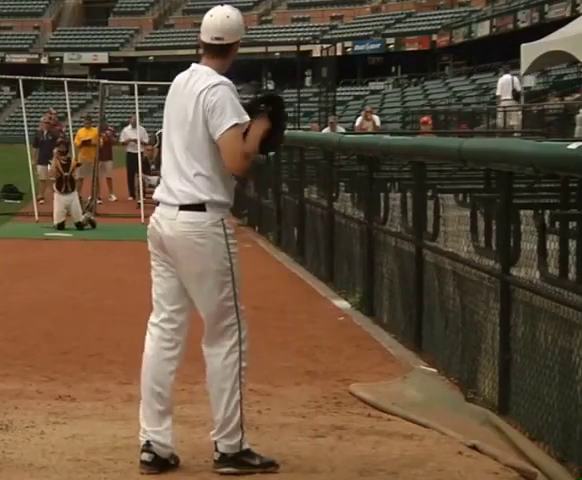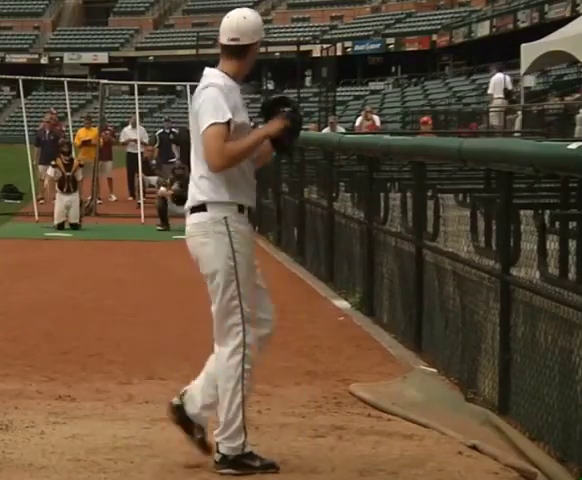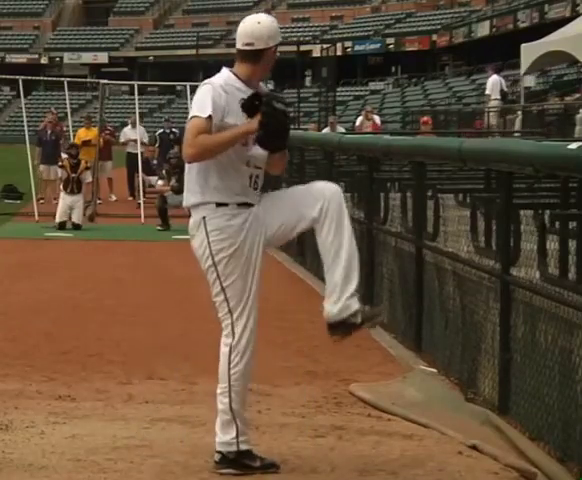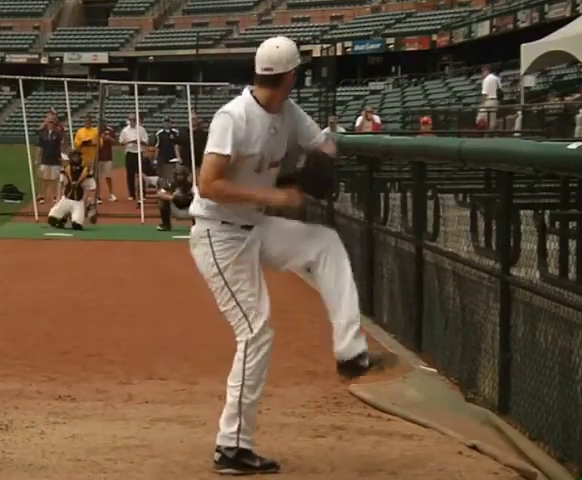
dt=0.3s
person 1, frame 1
left shoulder: (179, 83)
right shoulder: (218, 89)
right elbow: (237, 163)
left wrist: (243, 129)
right wrist: (259, 128)
left hip: (164, 218)
right hip: (202, 222)
left knee: (164, 331)
right knee: (224, 336)
person 1, frame 2
left shoulder: (231, 90)
right shoulder: (213, 91)
left elbow: (252, 158)
right elbow: (217, 158)
left wrist: (265, 141)
right wrist: (263, 130)
left hip: (227, 221)
right hip: (216, 223)
left knee: (257, 324)
right knee: (236, 335)
left ankle: (195, 402)
person 1, frame 3
left shoulder: (261, 96)
right shoulder: (215, 90)
left elbow: (275, 167)
right elbow: (192, 150)
left wrist: (276, 136)
right wrist: (246, 129)
left hip: (255, 213)
right hip: (218, 222)
left knee: (327, 194)
right knee: (239, 333)
left ankle: (341, 310)
person 1, frame 4
left shoulder: (289, 113)
right shoulder: (233, 117)
left elbow: (324, 145)
right elbow: (208, 185)
right wrist: (271, 196)
left hip: (253, 228)
right hip: (218, 237)
left knee: (326, 243)
right knee: (256, 334)
left ankle: (350, 351)
right ankle: (232, 447)
